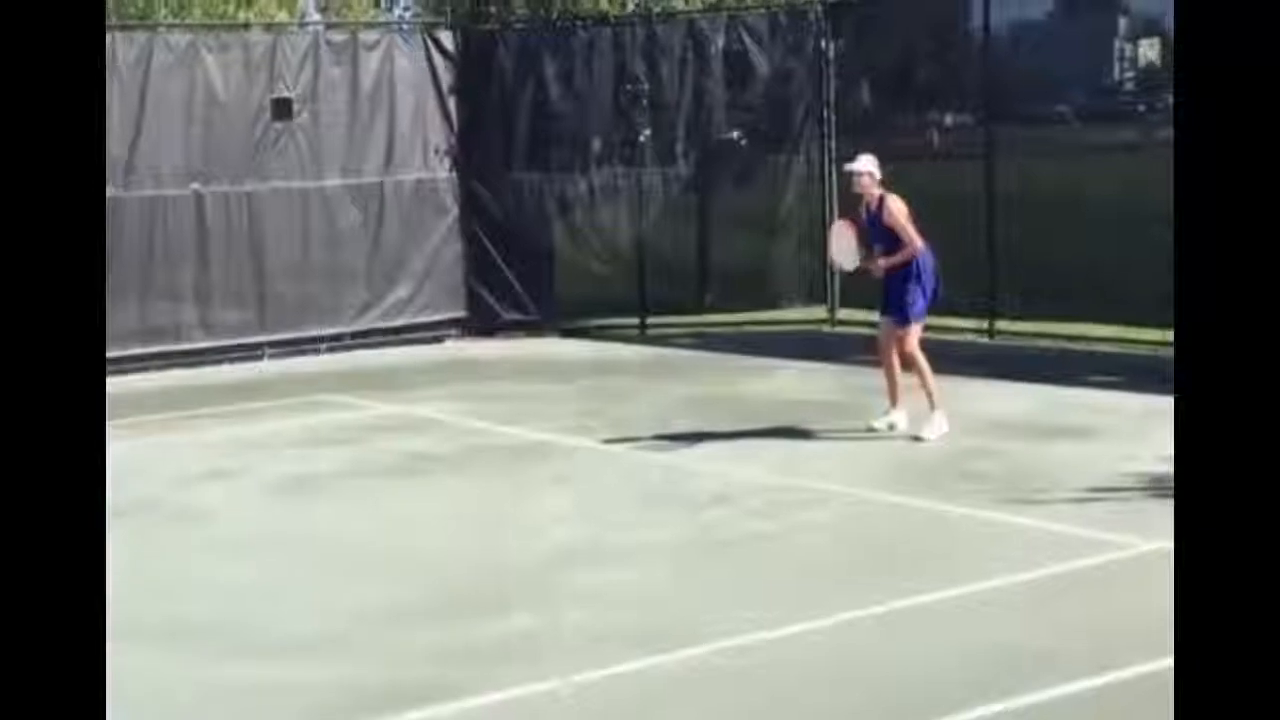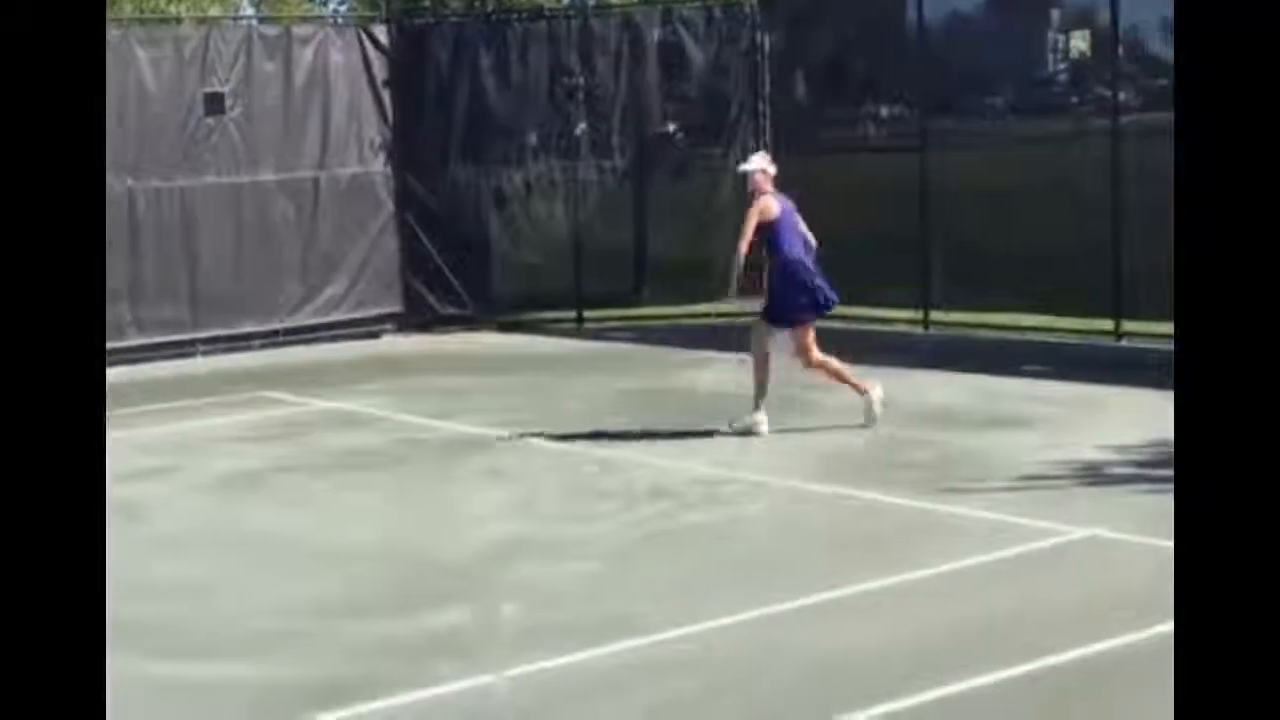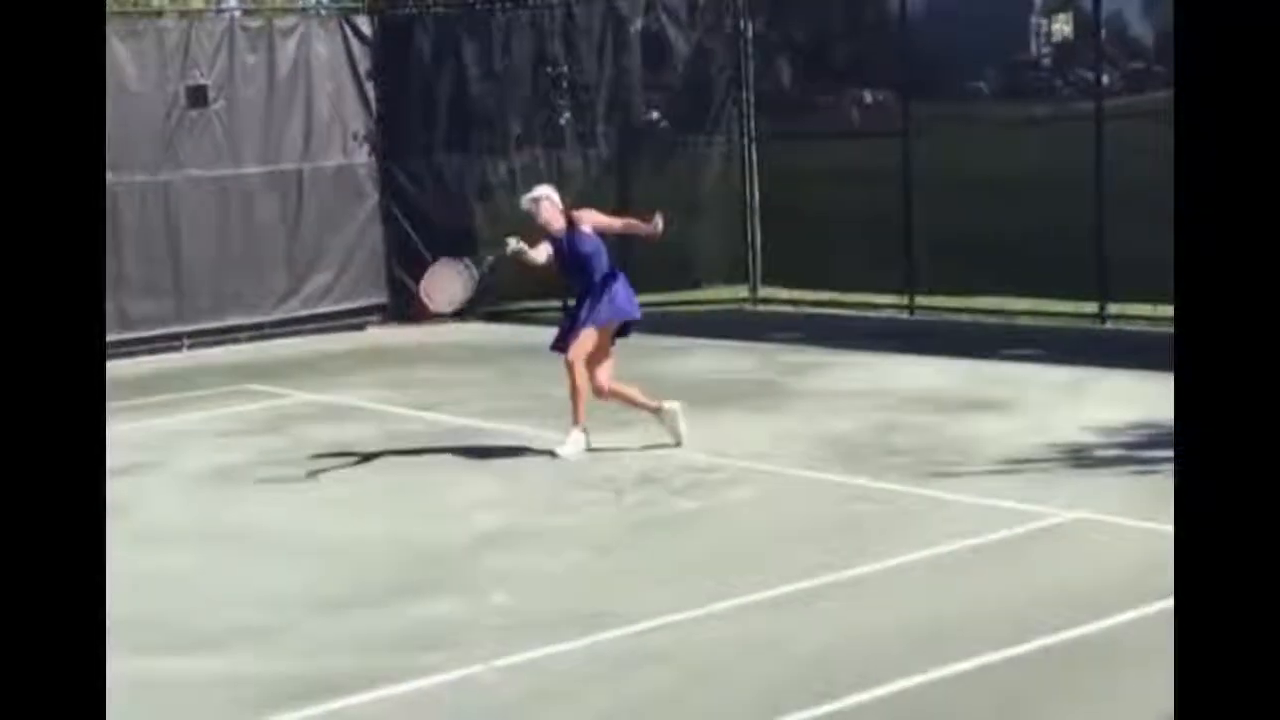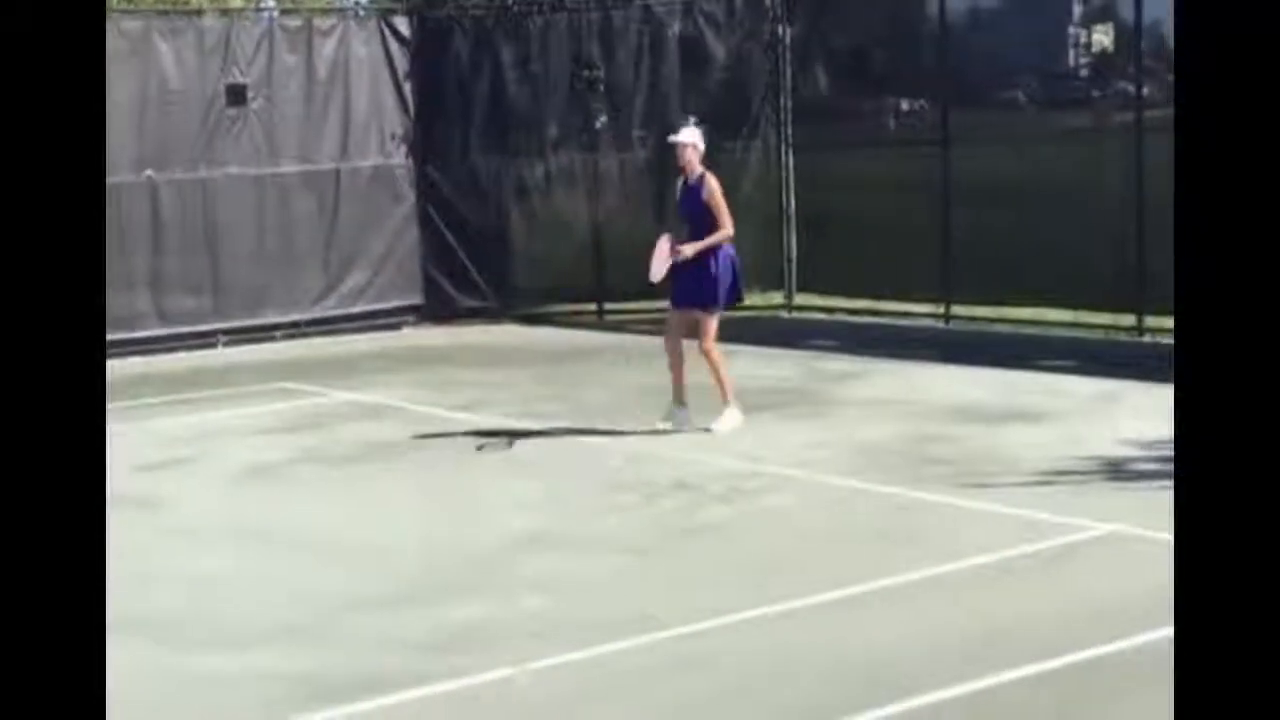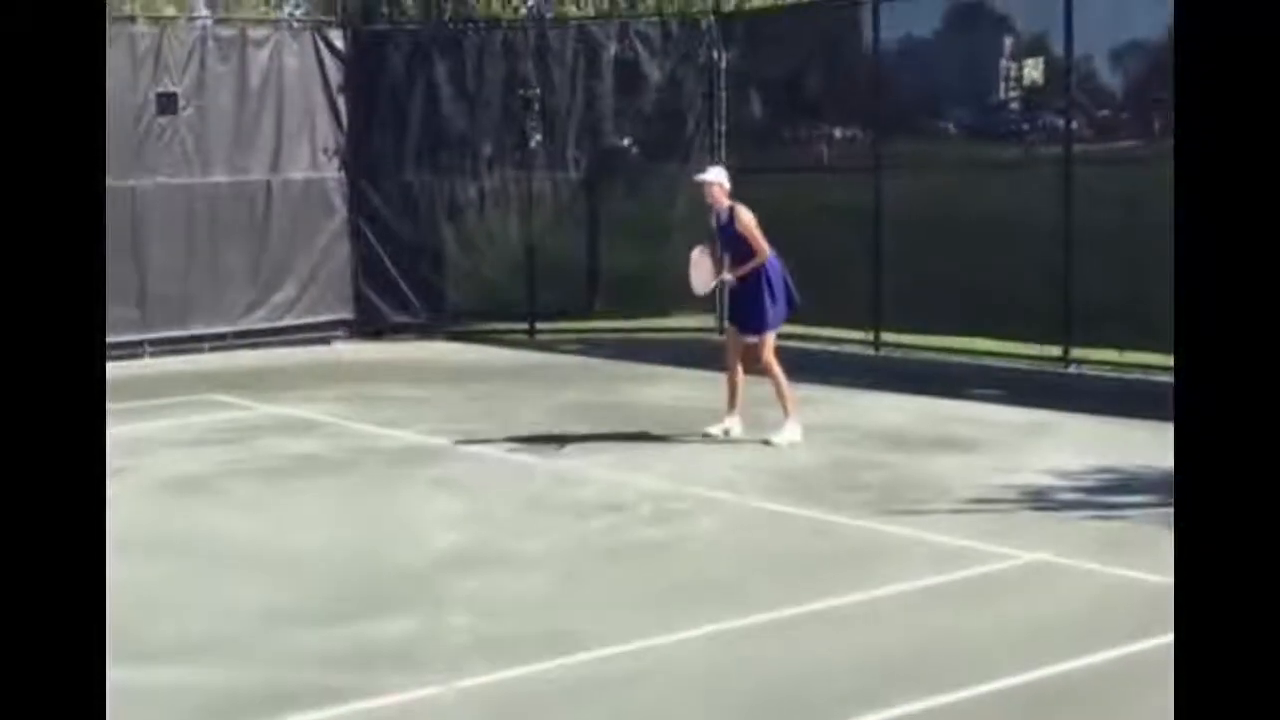
dt=1s
person 1, frame 1
left shoulder: (890, 205)
right shoulder: (864, 209)
left elbow: (916, 246)
left wrist: (885, 263)
right wrist: (874, 263)
left hip: (915, 275)
right hip: (895, 278)
left knee: (909, 347)
right knee: (885, 344)
left ankle: (938, 416)
right ankle: (896, 412)
person 1, frame 2
left shoulder: (760, 204)
right shoulder: (784, 204)
left elbow: (741, 250)
right elbow: (810, 241)
left wrist: (734, 283)
left hip: (793, 284)
right hip: (787, 284)
left knee: (810, 358)
right knee: (758, 339)
left ankle: (868, 392)
right ankle: (758, 415)
person 1, frame 3
left shoulder: (581, 219)
right shoulder: (547, 245)
left elbow: (624, 224)
right elbow: (536, 258)
left wrist: (650, 228)
right wrist: (519, 250)
left hip: (609, 295)
right hip: (585, 306)
left knee: (573, 357)
right knee: (602, 386)
left ankle: (578, 433)
right ankle: (662, 409)
person 1, frame 4
left shoulder: (709, 183)
right shoulder: (681, 183)
left elbow: (727, 229)
left wrist: (695, 248)
right wrist: (677, 247)
left hip: (714, 263)
right hip: (691, 266)
left knee: (706, 342)
right knee: (671, 336)
left ankle: (731, 407)
right ankle: (679, 405)
person 1, frame 5
left shoulder: (740, 215)
right shoulder: (715, 217)
left elbow: (765, 253)
left wrist: (736, 274)
right wrist: (726, 273)
left hip: (765, 284)
right hip: (743, 286)
left knee: (765, 358)
right knee: (732, 353)
left ankle: (792, 423)
right ankle: (732, 419)
